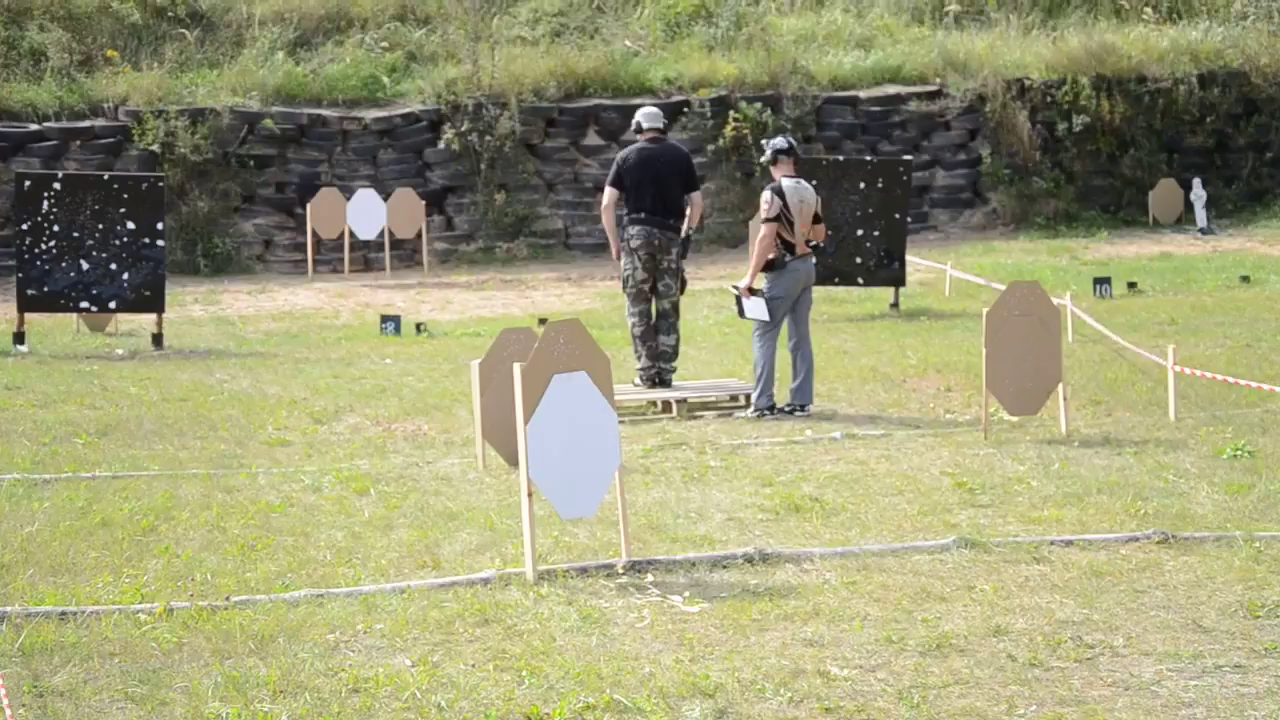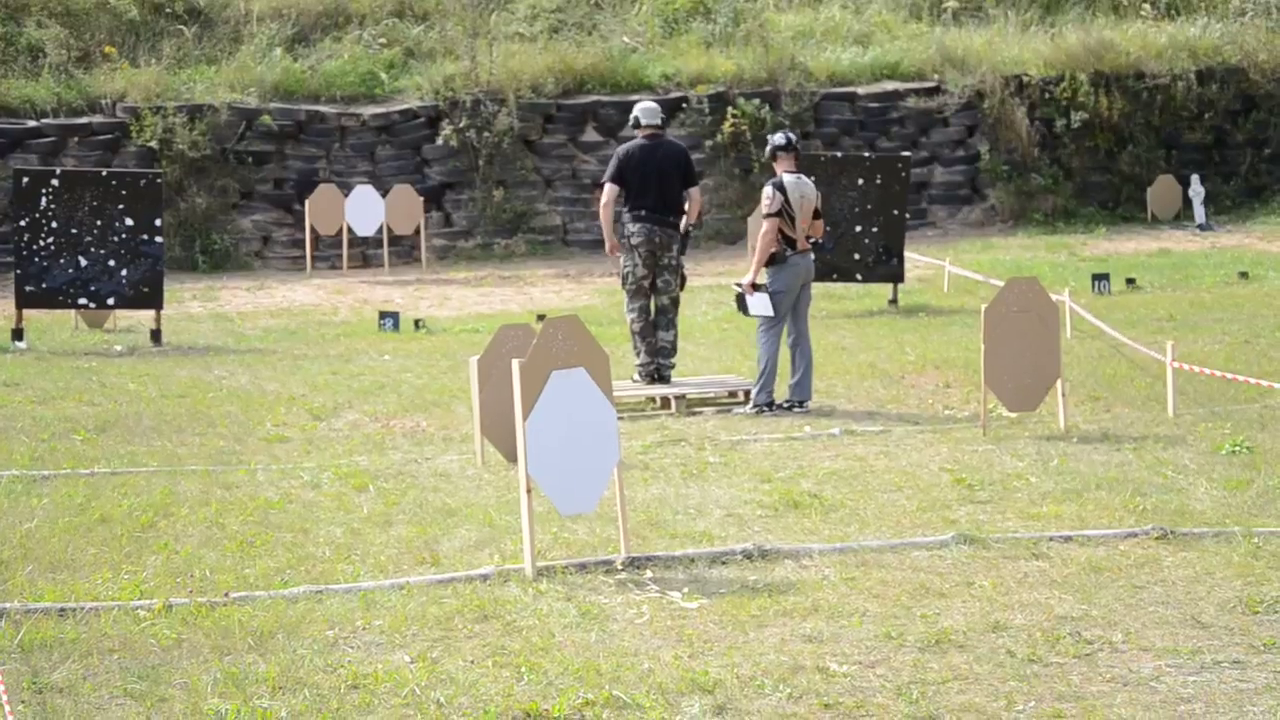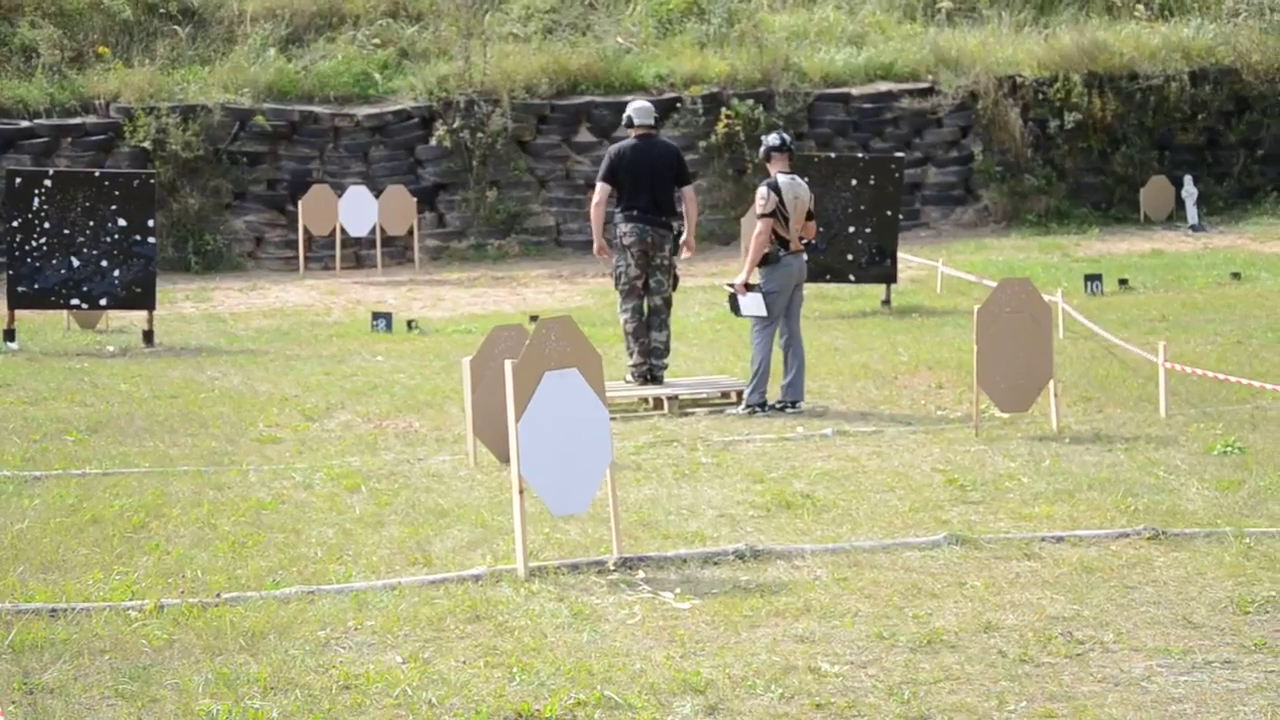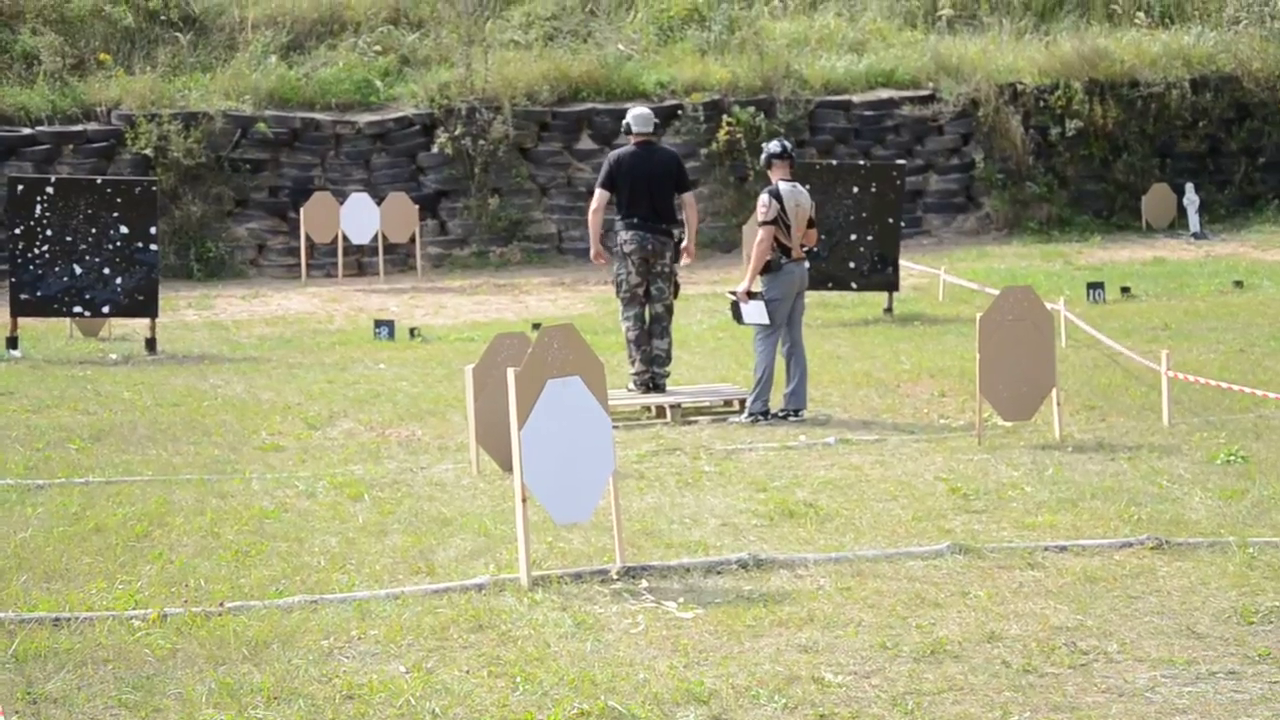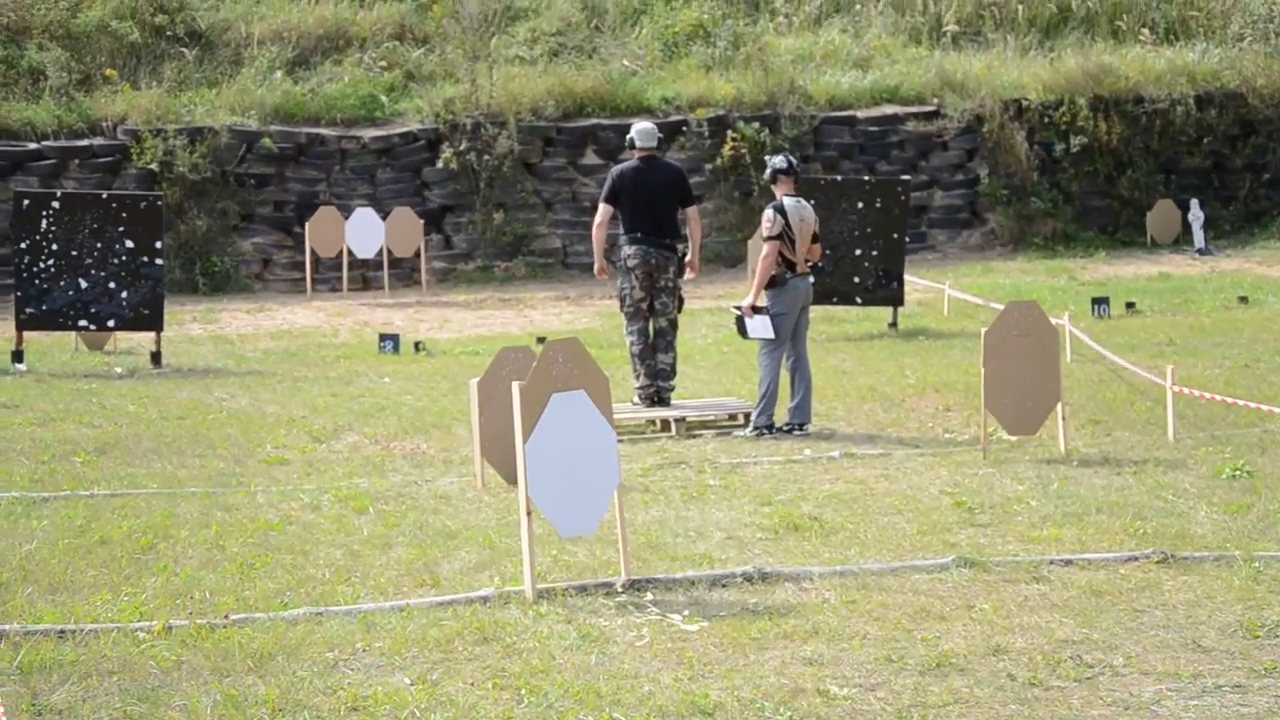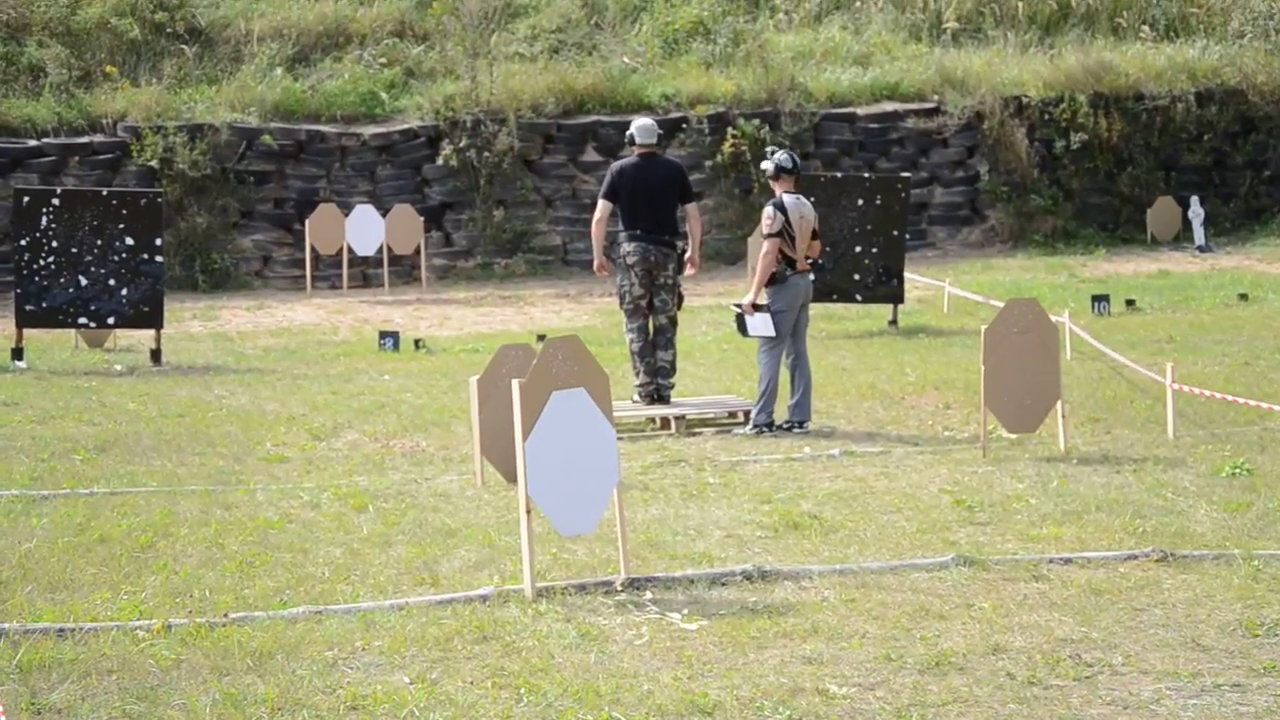
dt=0.3s
person 1, frame 1
left shoulder: (627, 156)
right shoulder: (680, 155)
left elbow: (607, 204)
right elbow: (696, 203)
left wrist: (614, 241)
right wrist: (685, 233)
left hip: (637, 234)
right hip: (670, 235)
left knee: (639, 306)
right knee: (668, 307)
left ankle: (646, 372)
right ankle: (665, 372)
person 1, frame 2
left shoulder: (626, 152)
right shoulder: (679, 151)
left elbow: (607, 201)
right elbow: (695, 199)
left wrist: (609, 238)
right wrist: (683, 228)
left hip: (637, 231)
right hip: (669, 232)
left knee: (638, 303)
right knee: (667, 303)
left ankle: (645, 369)
right ankle: (664, 368)
person 1, frame 3
left shoulder: (617, 152)
right shoulder: (671, 151)
left elbow: (599, 200)
right elbow: (689, 197)
left wrist: (597, 238)
right wrist: (689, 234)
left hip: (629, 231)
right hip: (661, 231)
left knee: (631, 302)
right knee: (660, 303)
left ankle: (638, 369)
right ankle: (657, 368)
person 1, frame 4
left shoulder: (617, 158)
right shoulder: (671, 158)
left elbow: (597, 206)
right elbow: (689, 203)
left wrist: (594, 243)
right wrist: (690, 240)
left hip: (630, 238)
right hip: (663, 239)
left knee: (633, 310)
right knee: (661, 311)
left ankle: (641, 377)
right ankle: (659, 376)
person 1, frame 5
left shoulder: (620, 173)
right shoulder: (675, 173)
left elbow: (601, 221)
right elbow: (693, 218)
left wrist: (598, 258)
right wrist: (694, 254)
left hip: (634, 252)
right hip: (667, 253)
left knee: (637, 324)
right knee: (666, 325)
left ankle: (645, 390)
right ankle: (664, 390)
person 1, frame 6
left shoulder: (619, 169)
right shoulder: (675, 169)
left elbow: (600, 217)
right elbow: (693, 214)
left wrist: (598, 254)
right wrist: (694, 250)
left hip: (633, 250)
right hip: (666, 250)
left knee: (636, 322)
right knee: (666, 322)
left ankle: (645, 388)
right ankle: (664, 388)
person 2, frame 1
left shoulder: (773, 192)
right shoulder: (809, 191)
left elbow: (766, 237)
right elbow: (820, 234)
left wrist: (749, 277)
left hip: (784, 270)
right hip: (806, 266)
left knee: (764, 334)
right knee: (800, 335)
left ankle: (763, 403)
right ankle: (801, 400)
person 2, frame 2
left shoulder: (775, 187)
right shoulder: (810, 187)
left elbow: (768, 232)
right elbow: (818, 230)
left wrist: (753, 272)
left hip: (784, 265)
right hip: (805, 262)
left knee: (769, 330)
right knee: (799, 331)
left ankle: (763, 399)
right ankle: (799, 396)
person 2, frame 3
left shoulder: (769, 188)
right shoulder: (803, 188)
left elbow: (761, 233)
right elbow: (810, 232)
left wrist: (745, 272)
left hip: (777, 265)
right hip: (798, 262)
left knee: (762, 330)
right knee: (791, 331)
left ankle: (755, 399)
right ankle: (792, 397)
person 2, frame 4
left shoulder: (770, 195)
right shoulder: (804, 196)
left elbow: (764, 240)
left wrist: (748, 280)
left hip: (779, 273)
right hip: (799, 270)
left knee: (766, 339)
right knee: (793, 339)
left ankle: (758, 407)
right ankle: (795, 405)
person 2, frame 5
left shoulder: (775, 210)
right shoulder: (808, 210)
left elbow: (768, 255)
left wrist: (753, 295)
left hip: (783, 287)
right hip: (804, 284)
left knee: (770, 353)
right knee: (798, 353)
left ankle: (763, 421)
right ankle: (799, 419)
person 2, frame 6
left shoulder: (775, 208)
right shoulder: (807, 207)
left elbow: (769, 253)
left wrist: (753, 293)
left hip: (783, 285)
right hip: (804, 282)
left knee: (770, 351)
right knee: (797, 351)
left ankle: (763, 419)
right ankle: (799, 417)
